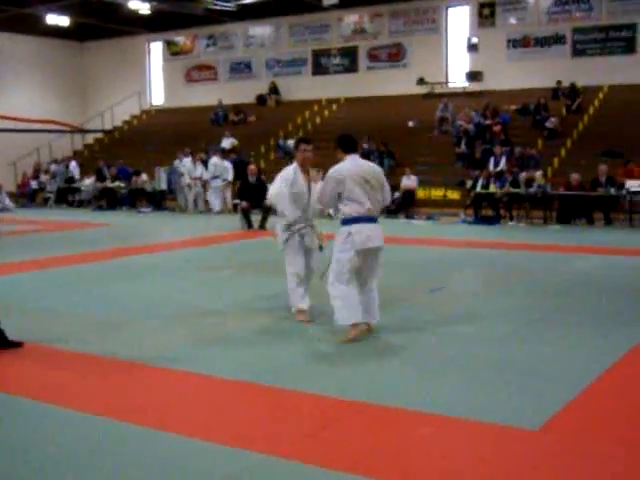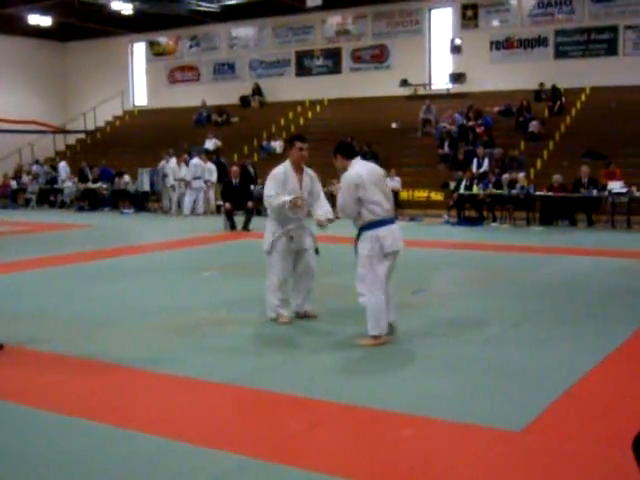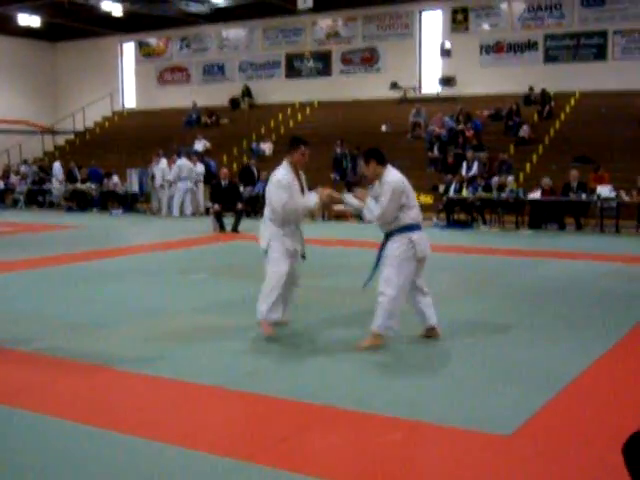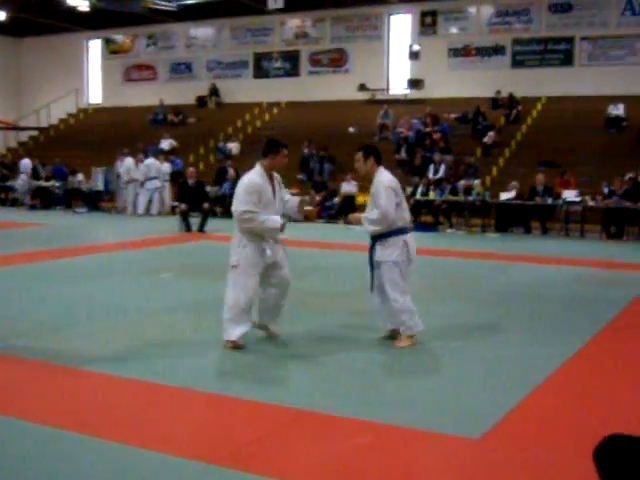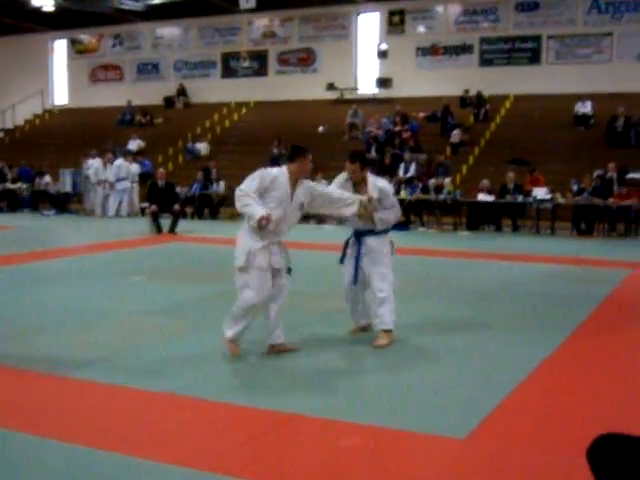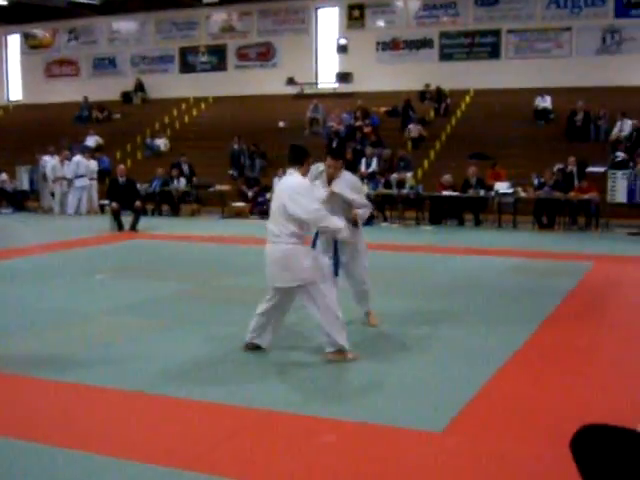
dt=0.4s
person 1, frame 1
left shoulder: (316, 176)
right shoulder: (288, 174)
right elbow: (274, 195)
right wrist: (289, 215)
left hip: (308, 227)
right hip: (290, 228)
left knee: (308, 268)
right knee: (296, 269)
left ankle: (300, 302)
right ankle: (301, 308)
person 1, frame 2
left shoulder: (310, 175)
right shoulder: (278, 173)
left elbow: (318, 199)
right elbow: (270, 199)
left wrist: (323, 216)
right wrist: (289, 201)
left hip: (300, 228)
right hip: (280, 229)
left knee: (307, 269)
right knee: (279, 273)
left ankle: (301, 307)
right ankle: (278, 311)
person 1, frame 3
left shoulder: (299, 174)
right shoulder: (280, 177)
right elbow: (286, 208)
left wrist: (317, 199)
right wrist: (316, 198)
left hip: (292, 231)
right hip: (276, 231)
left knee: (290, 276)
right knee: (278, 274)
left ankle: (276, 313)
right ankle: (266, 317)
person 1, frame 4
left shoulder: (275, 179)
right shoulder: (250, 181)
left elbow: (284, 202)
right elbow: (244, 215)
left wrist: (301, 203)
right wrist: (275, 223)
left hip: (269, 242)
right hip: (249, 242)
left knee: (280, 282)
right knee: (243, 290)
left ankle: (265, 321)
right ankle: (232, 334)
person 1, frame 5
left shoulder: (306, 188)
right shoulder: (268, 176)
left elbow: (333, 199)
right elbow: (243, 194)
left wrist: (359, 202)
right wrist: (259, 213)
left hip: (274, 245)
right hip: (253, 242)
left knee: (276, 294)
right knee: (257, 294)
left ankle: (275, 341)
right ankle: (232, 334)
person 1, frame 6
left shoulder: (287, 182)
right shoulder: (301, 185)
right elbow: (313, 213)
right wrist: (340, 226)
left hip: (277, 249)
right hip: (290, 251)
left knee: (277, 300)
right knee: (324, 298)
left ankle: (254, 339)
right ankle: (336, 348)
person 2, frame 1
left shoulder: (337, 171)
right shoulder: (376, 170)
left elbow: (324, 201)
right elbow: (386, 200)
left wrist: (334, 195)
left hip: (352, 231)
right hip: (373, 229)
left knee: (340, 280)
right knee: (368, 280)
left ankle: (355, 323)
right ankle: (369, 321)
person 2, frame 2
left shoulder: (350, 176)
right shoulder: (375, 169)
left elbow: (347, 211)
left wrist: (340, 193)
left hip: (374, 235)
right hip: (390, 230)
left knee: (370, 286)
right knee: (380, 283)
left ankle: (378, 334)
right ankle: (387, 322)
person 2, frame 3
left shoulder: (392, 182)
right shoulder: (386, 179)
left elbow: (382, 215)
right elbow: (374, 200)
left wrist: (366, 200)
right wrist: (345, 197)
left hip: (404, 240)
right hip: (408, 238)
left knee: (390, 288)
right knee: (415, 286)
left ankle: (378, 334)
right ankle: (431, 326)
person 2, frame 4
left shoulder: (384, 182)
right shoulder: (380, 180)
left elbow: (385, 216)
left wrist: (362, 218)
right wrist: (365, 217)
left hip: (394, 244)
right hip: (386, 242)
left knee: (396, 291)
right knee: (382, 289)
left ankle: (410, 332)
right ankle: (395, 328)
person 2, frame 5
left shoulder: (381, 186)
right shoulder: (344, 180)
left elbow: (395, 213)
left wrist: (372, 216)
left hip: (376, 240)
right hip: (356, 239)
left knee: (381, 285)
right knee: (353, 284)
left ankle: (386, 330)
right ankle: (363, 322)
person 2, frame 6
left shoulder: (352, 182)
right shoulder: (318, 173)
left elbow: (366, 207)
left wrist: (356, 215)
left hip: (348, 232)
right hip: (325, 232)
left knee: (358, 275)
left ankle: (368, 311)
